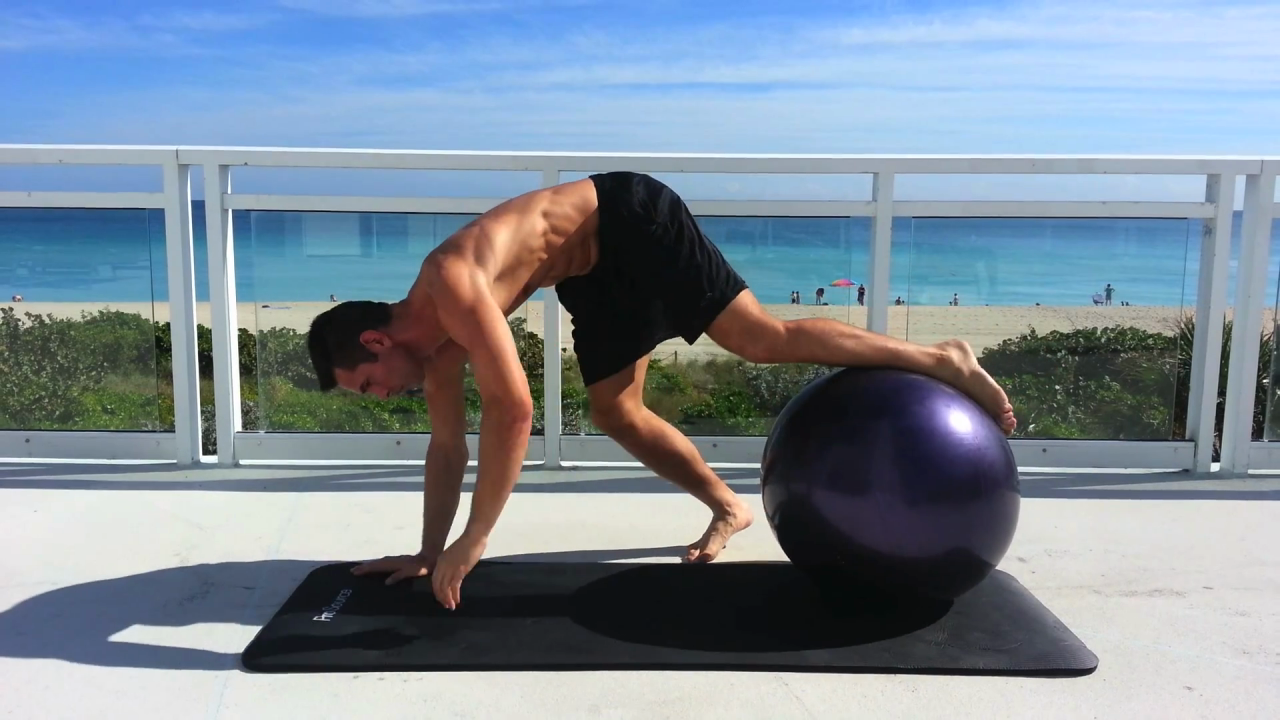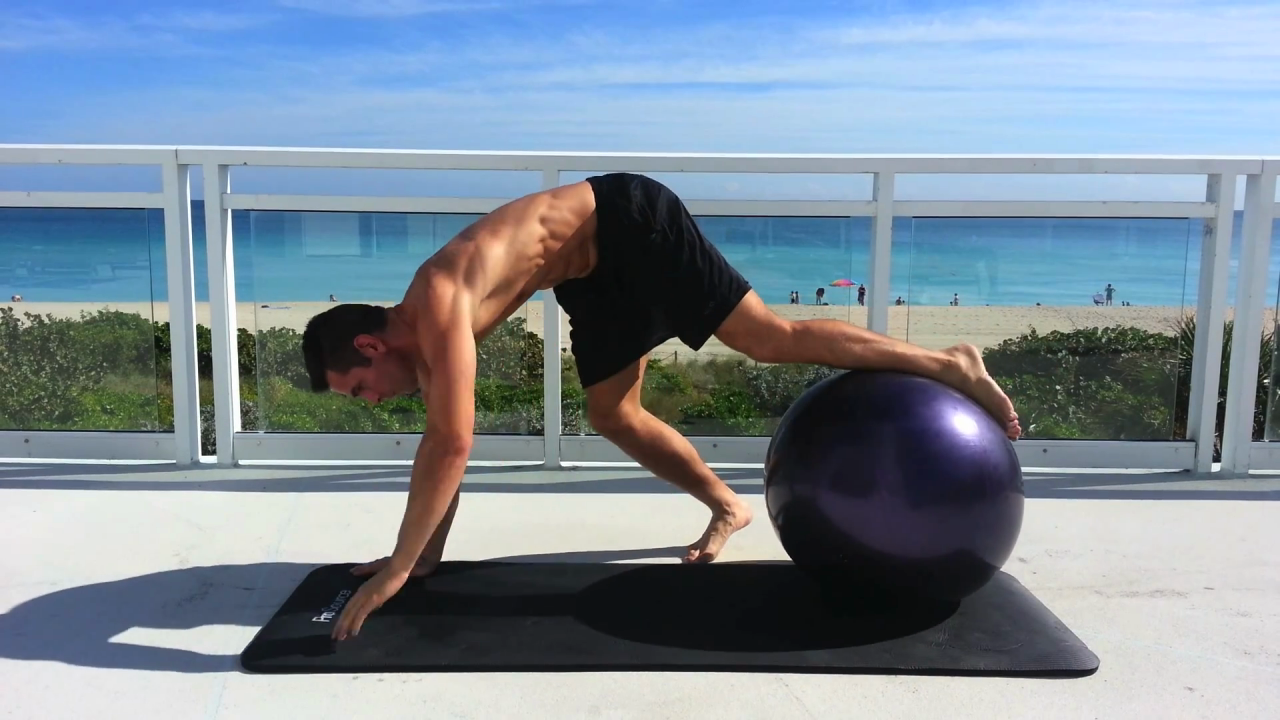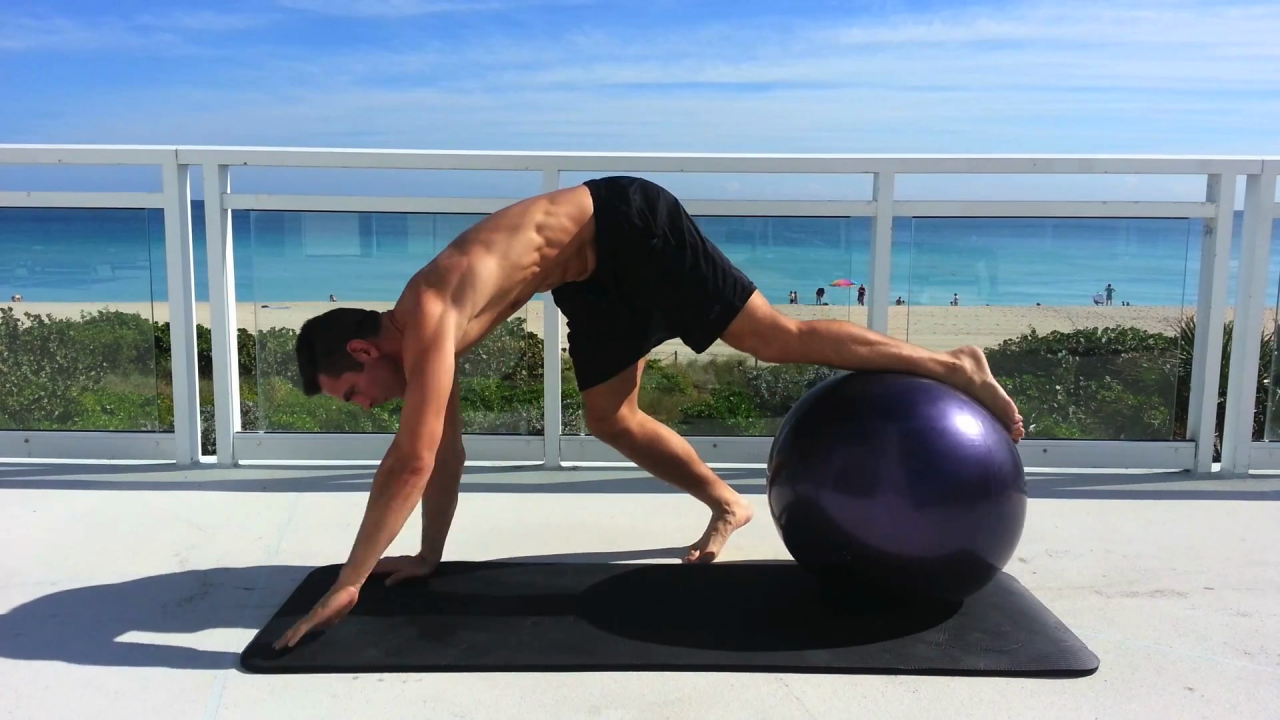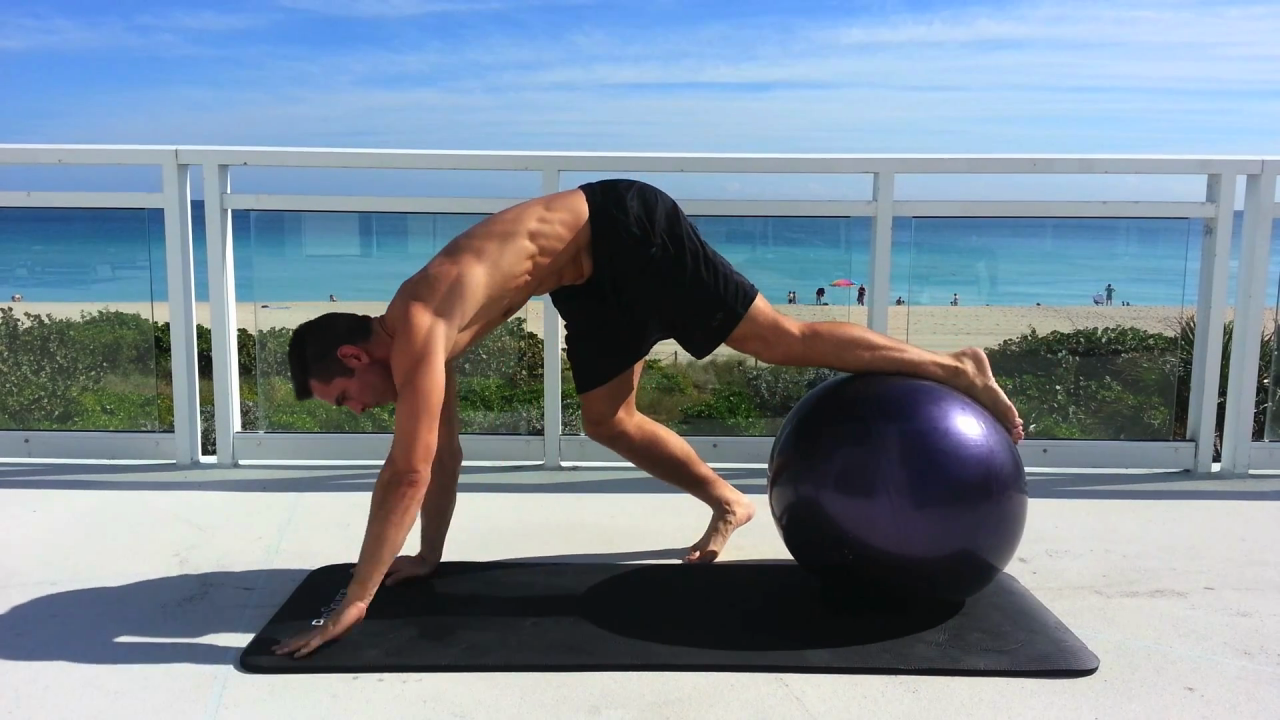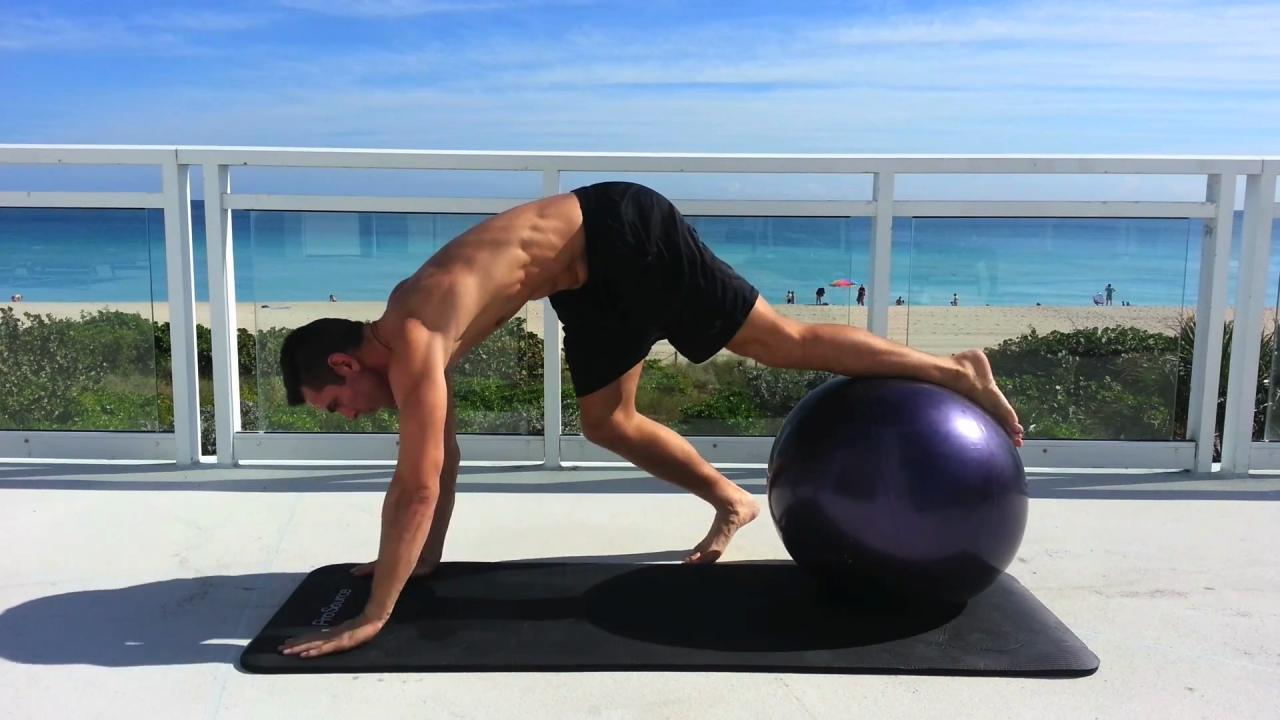
dt=0.1s
person 1, frame 1
left shoulder: (451, 291)
right shoulder: (430, 330)
left elbow: (514, 408)
right elbow: (447, 442)
left wrist: (473, 540)
right wrist: (432, 549)
left hip: (631, 216)
right hip: (596, 264)
left knee: (760, 338)
right knee: (613, 413)
left ankle: (943, 362)
right ankle: (727, 507)
person 1, frame 2
left shoulder: (436, 311)
right shoulder: (424, 337)
left elbow: (451, 443)
right elbow: (445, 443)
left wrist: (398, 568)
right wrist: (427, 556)
left hip: (628, 220)
right hip: (592, 268)
left knee: (770, 337)
right knee: (612, 416)
left ankle: (948, 366)
right ankle: (727, 507)
person 1, frame 3
left shoulder: (428, 320)
right shoulder: (419, 329)
left elbow: (410, 462)
right elbow: (444, 449)
left wrist: (345, 587)
right wrist: (429, 555)
left hip: (628, 223)
right hip: (595, 267)
left knee: (778, 338)
right knee: (611, 419)
left ankle: (953, 368)
right ankle: (727, 504)
person 1, frame 4
left shoulder: (415, 334)
right shoulder: (415, 332)
left elbow: (407, 472)
right elbow: (442, 452)
left wrist: (355, 599)
right wrist: (428, 556)
left hip: (627, 227)
right hip: (592, 270)
left knee: (781, 341)
right knee: (608, 422)
left ankle: (956, 371)
right ankle: (728, 504)
person 1, frame 5
left shoulder: (412, 340)
right shoulder: (402, 324)
left elbow: (417, 485)
right elbow: (441, 449)
left wrist: (371, 618)
right wrist: (424, 557)
left hip: (622, 230)
right hip: (593, 268)
left knee: (784, 343)
right knee: (609, 424)
left ankle: (958, 372)
right ankle: (730, 502)
